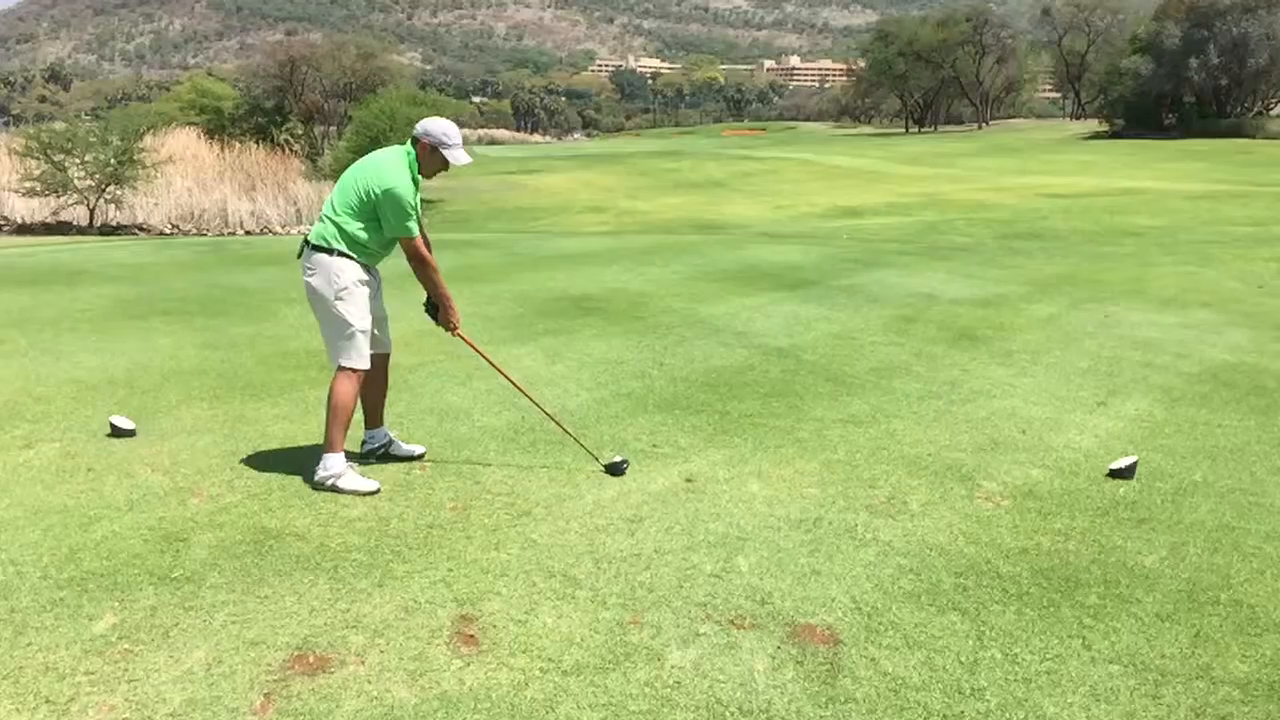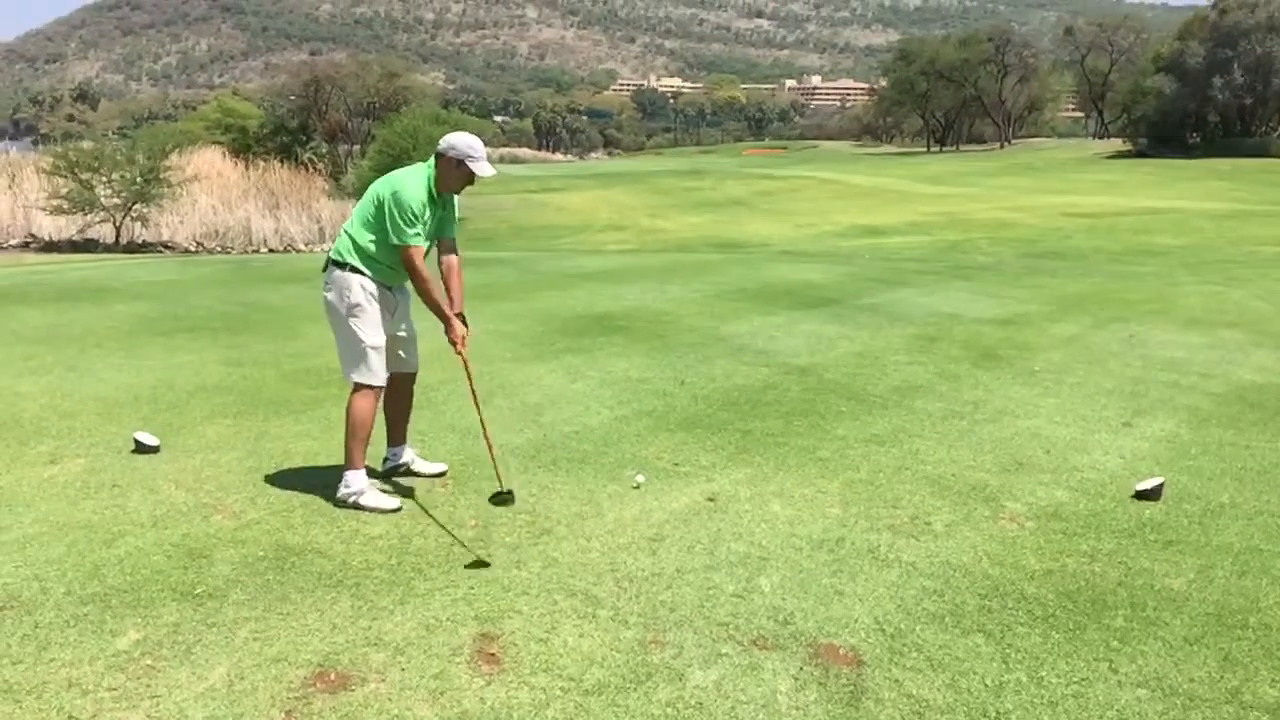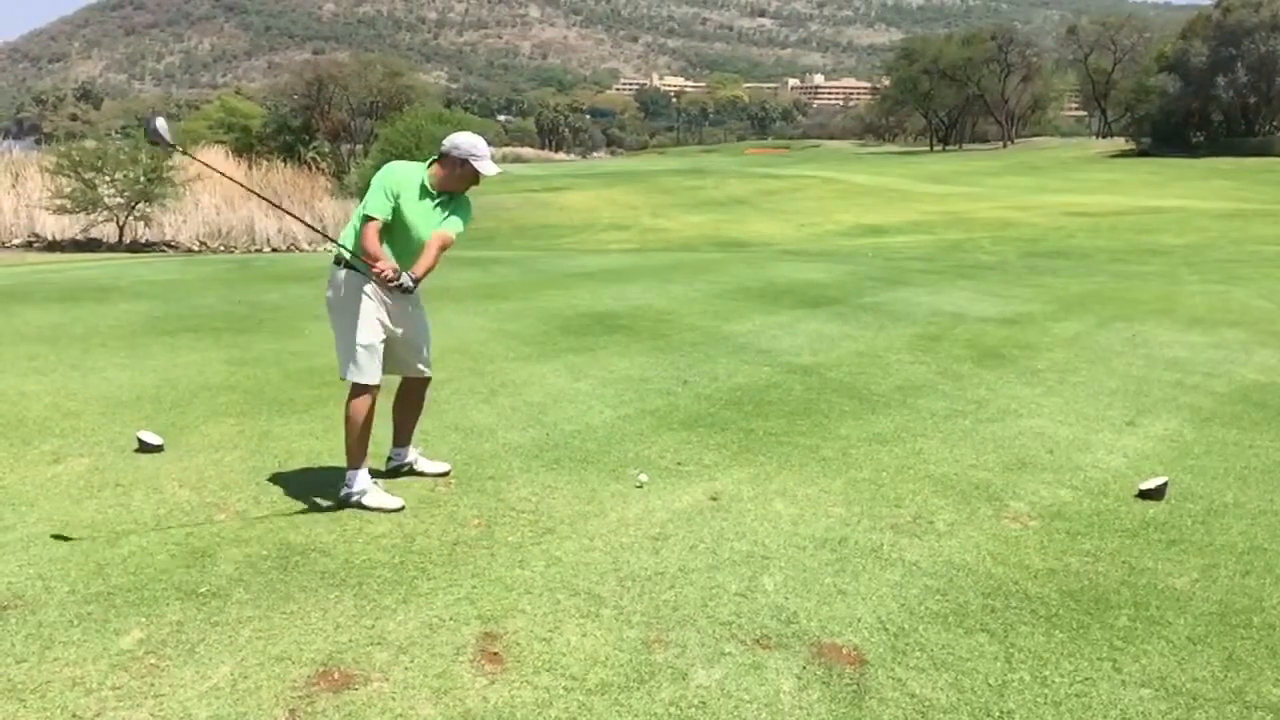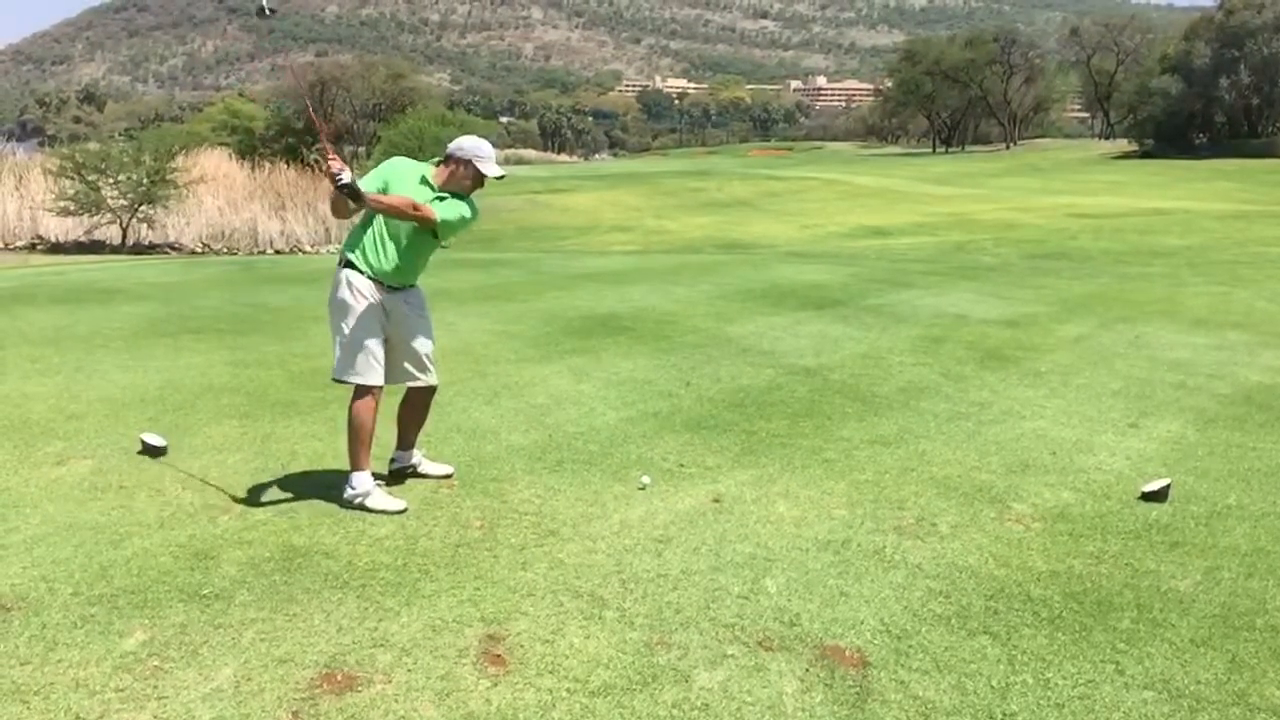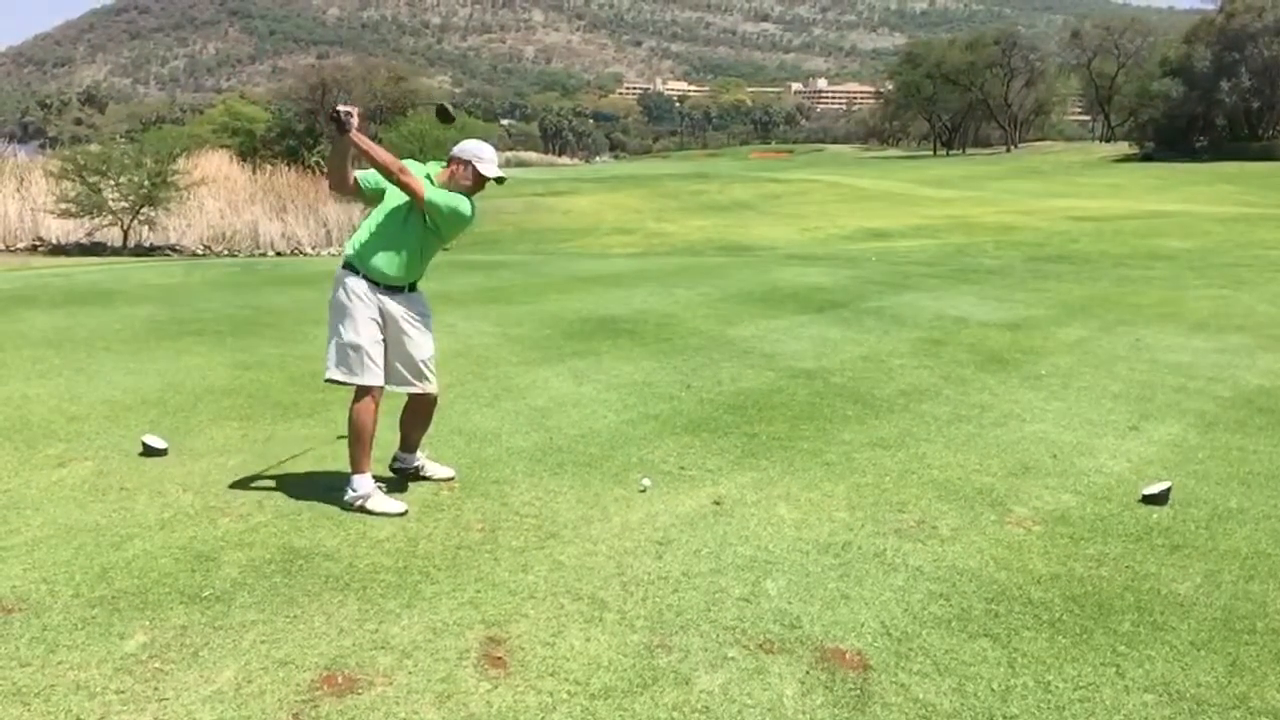
dt=1s
person 1, frame 1
left shoulder: (404, 165)
right shoulder: (394, 181)
left elbow: (421, 237)
right elbow: (416, 254)
left wrist: (435, 296)
right wrist: (446, 303)
left hip: (358, 264)
right hip: (335, 265)
left knee: (377, 353)
right knee: (353, 363)
left ankle: (376, 439)
right ankle: (331, 465)
person 1, frame 2
left shoulder: (445, 197)
right shoulder: (407, 191)
left elbow: (449, 256)
right elbow: (415, 266)
left wrist: (458, 313)
right wrist: (447, 320)
left hip: (388, 285)
right hip: (356, 283)
left knee: (404, 371)
right knee: (370, 380)
left ankle: (397, 456)
right ankle: (353, 482)
person 1, frame 3
left shoulder: (459, 205)
right shoulder: (395, 175)
left elbow: (437, 244)
right elbow: (368, 235)
left wrist: (411, 277)
right wrist: (382, 264)
left hip: (401, 290)
right hip: (358, 281)
left knee: (418, 373)
right knee: (366, 380)
left ankle: (401, 455)
right ankle: (355, 481)
person 1, frame 4
left shoulder: (463, 208)
right shoulder: (398, 168)
left elbow: (416, 211)
right elbow: (340, 210)
left wrist: (361, 196)
right wrist: (341, 184)
left hip: (404, 293)
right hip: (360, 282)
left knee: (424, 381)
right knee: (369, 384)
left ankle: (405, 457)
right ankle: (359, 483)
person 1, frame 5
left shoulder: (461, 208)
right shoulder: (414, 168)
left elbow: (401, 178)
right elbow: (341, 185)
left wrist: (354, 134)
right wrist: (342, 140)
left hip: (404, 297)
right hip: (359, 286)
left knee: (426, 391)
right knee: (369, 387)
left ankle: (408, 458)
right ankle: (360, 486)
